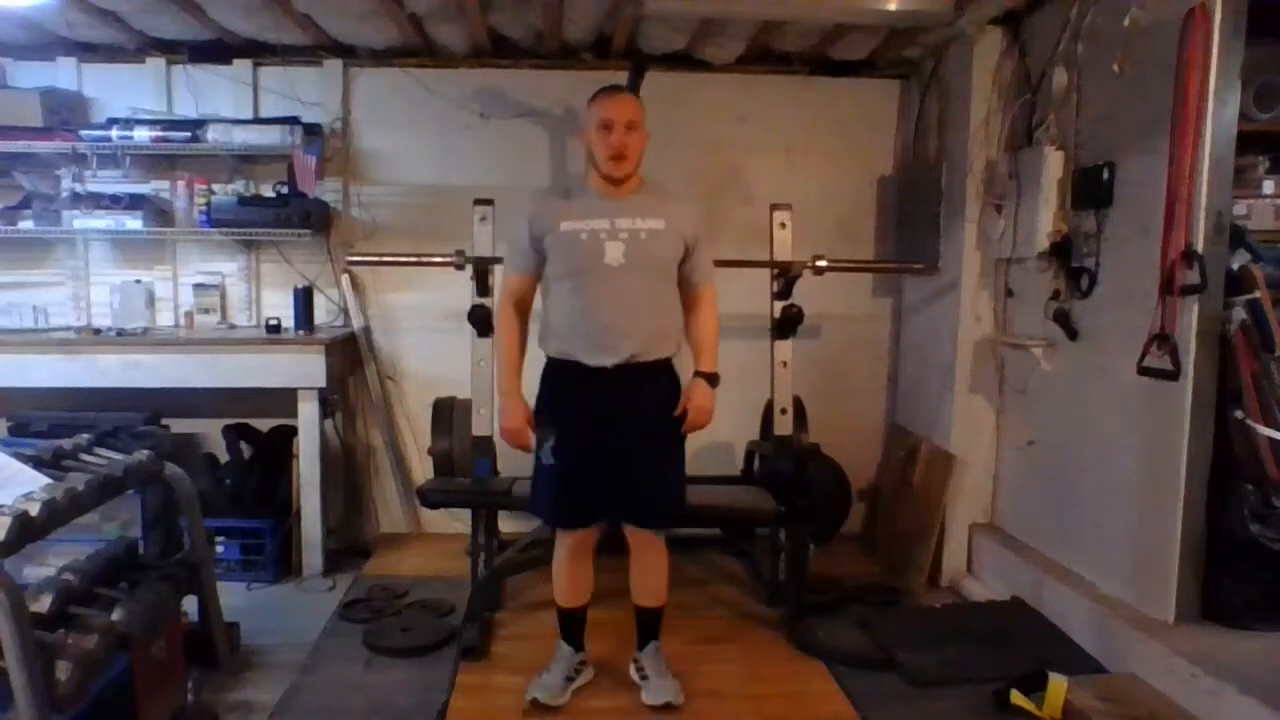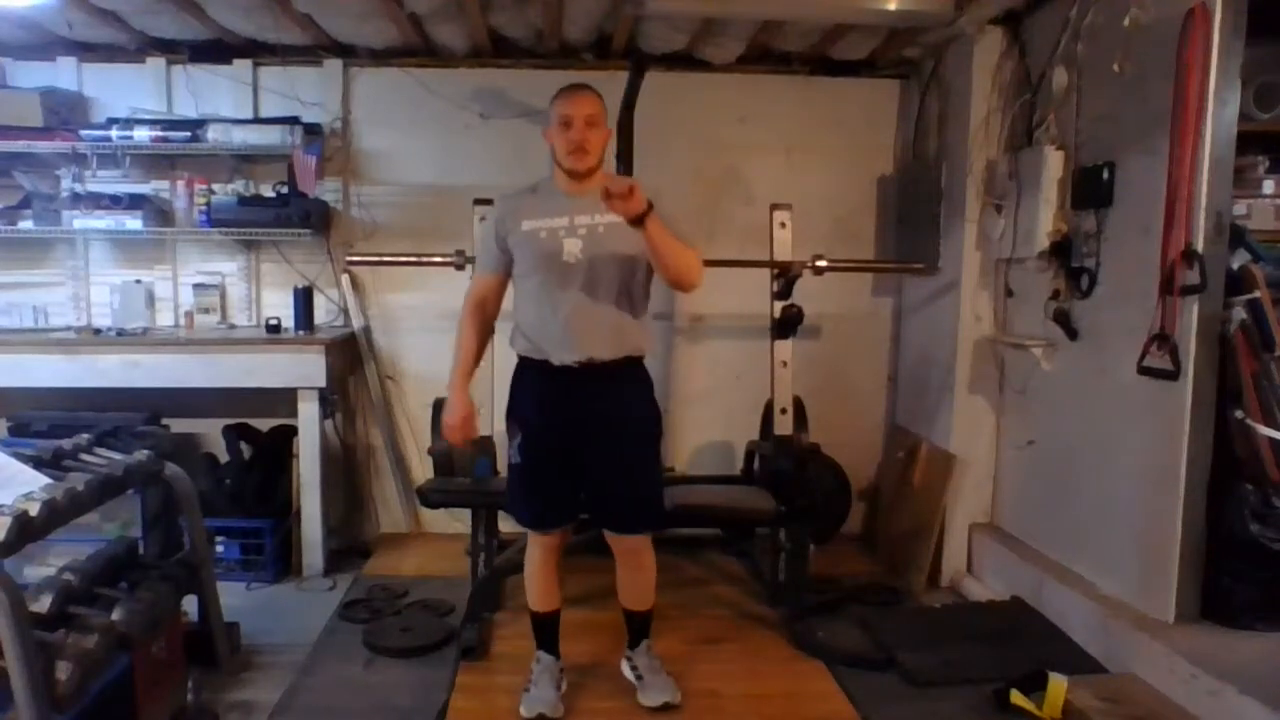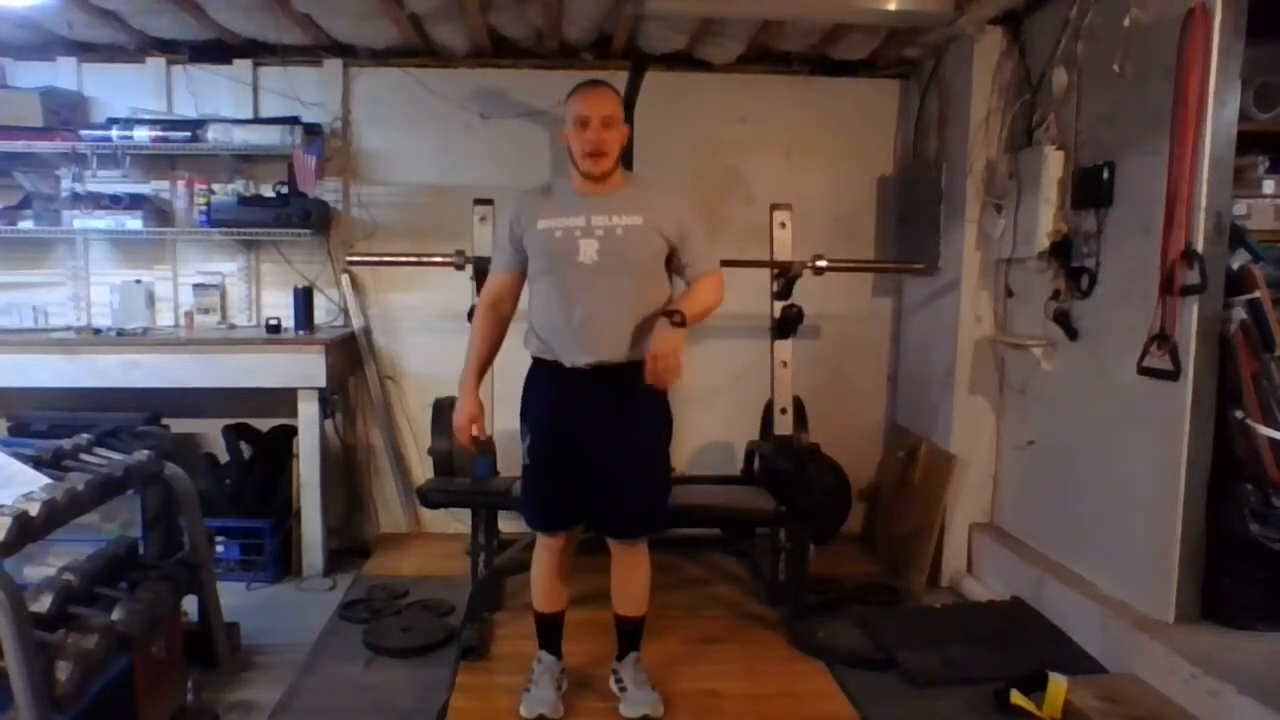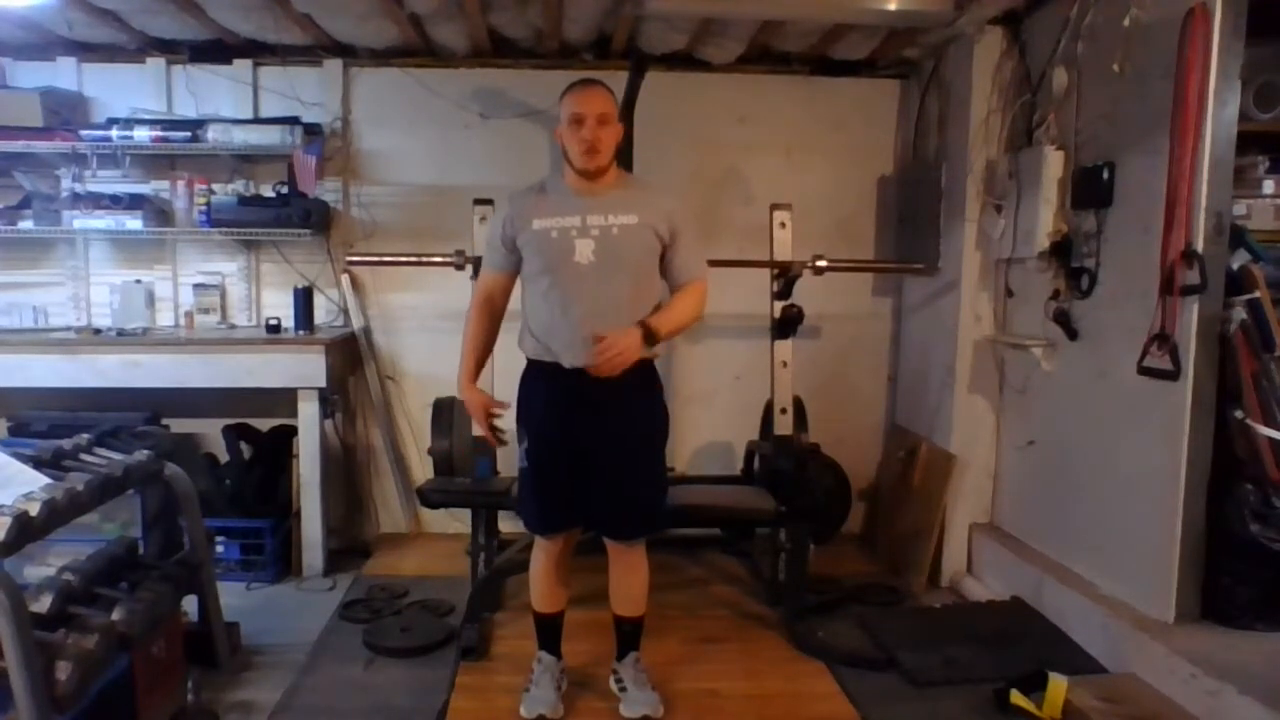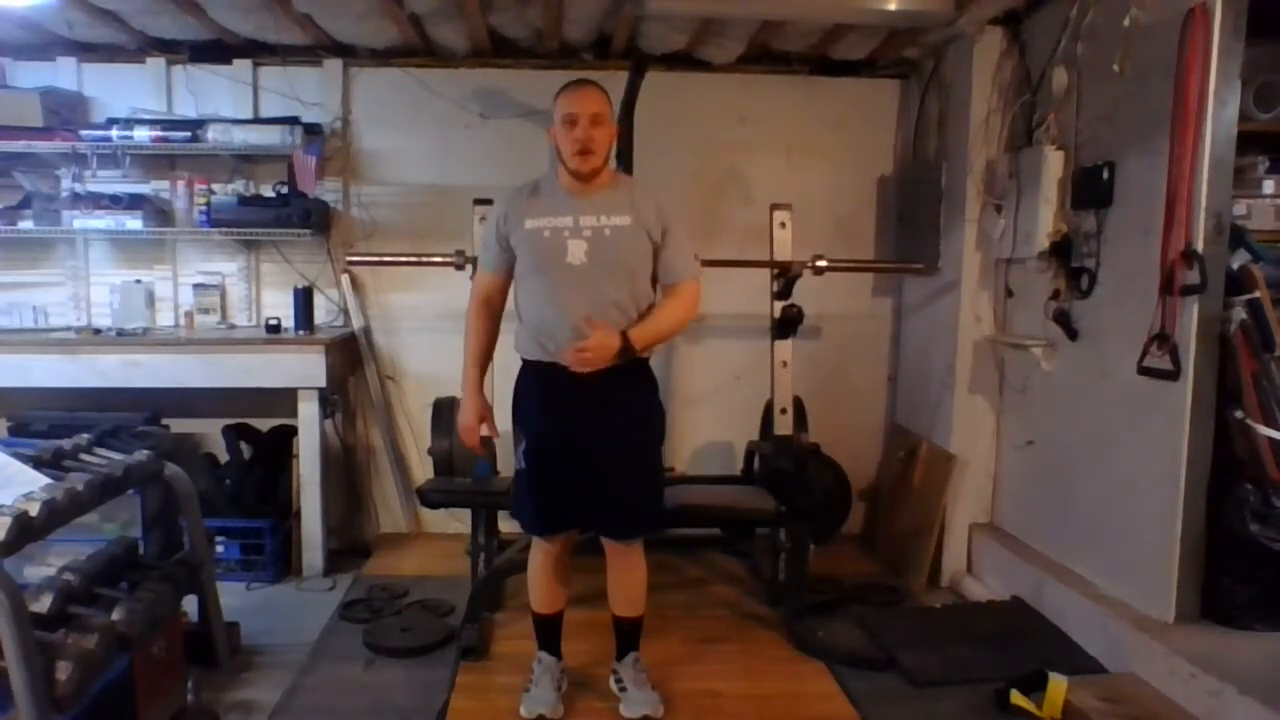
dt=1s
person 1, frame 1
left shoulder: (675, 216)
right shoulder: (549, 214)
left elbow: (700, 302)
right elbow: (512, 304)
left wrist: (705, 376)
right wrist: (510, 393)
left hip: (651, 388)
right hip: (571, 387)
left knee: (647, 532)
right knee: (573, 534)
left ankle: (648, 652)
right ankle: (571, 654)
person 1, frame 2
left shoulder: (637, 207)
right shoulder: (515, 212)
left elbow: (689, 278)
right elbow: (480, 304)
left wrist: (642, 219)
right wrist: (459, 390)
left hip: (619, 385)
right hip: (541, 386)
left knee: (631, 535)
right knee: (545, 535)
left ankle: (641, 653)
right ankle: (547, 663)
person 1, frame 3
left shoulder: (659, 208)
right shoulder: (531, 210)
left elbow: (710, 281)
right elbow: (495, 302)
left wrist: (675, 321)
right wrist: (469, 388)
left hip: (632, 390)
right hip: (554, 388)
left knee: (630, 537)
right knee: (553, 535)
left ankle: (628, 663)
right ankle: (548, 662)
person 1, frame 4
left shoulder: (654, 207)
right shoulder: (525, 209)
left elbow: (693, 292)
right elbow: (488, 298)
left wrist: (643, 335)
right wrist: (468, 379)
left hip: (631, 392)
right hip: (549, 389)
left knee: (627, 538)
right knee: (551, 537)
left ankle: (628, 664)
right ankle: (548, 663)
person 1, frame 5
left shoulder: (647, 207)
right shoulder: (517, 209)
left elbow: (685, 295)
right elbow: (485, 300)
left wrist: (623, 342)
right wrist: (471, 389)
left hip: (625, 389)
right hip: (544, 389)
left knee: (625, 537)
right knee: (549, 537)
left ankle: (628, 664)
right ankle: (548, 663)
